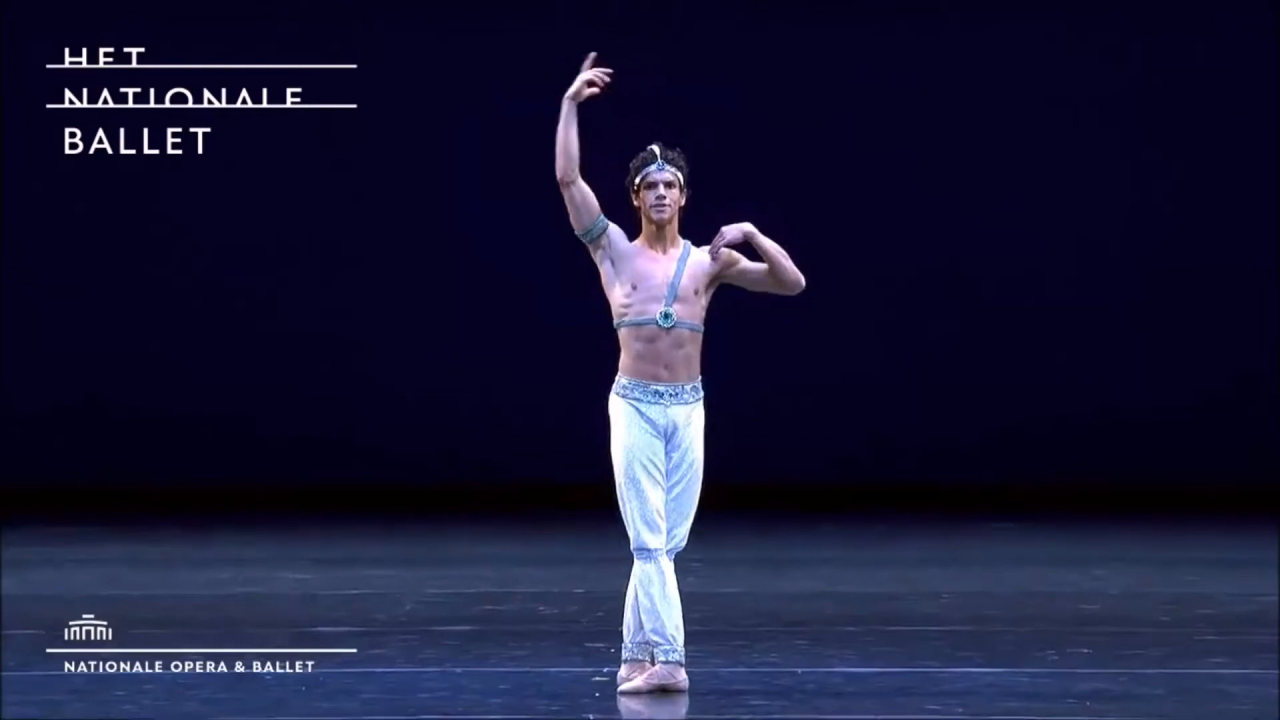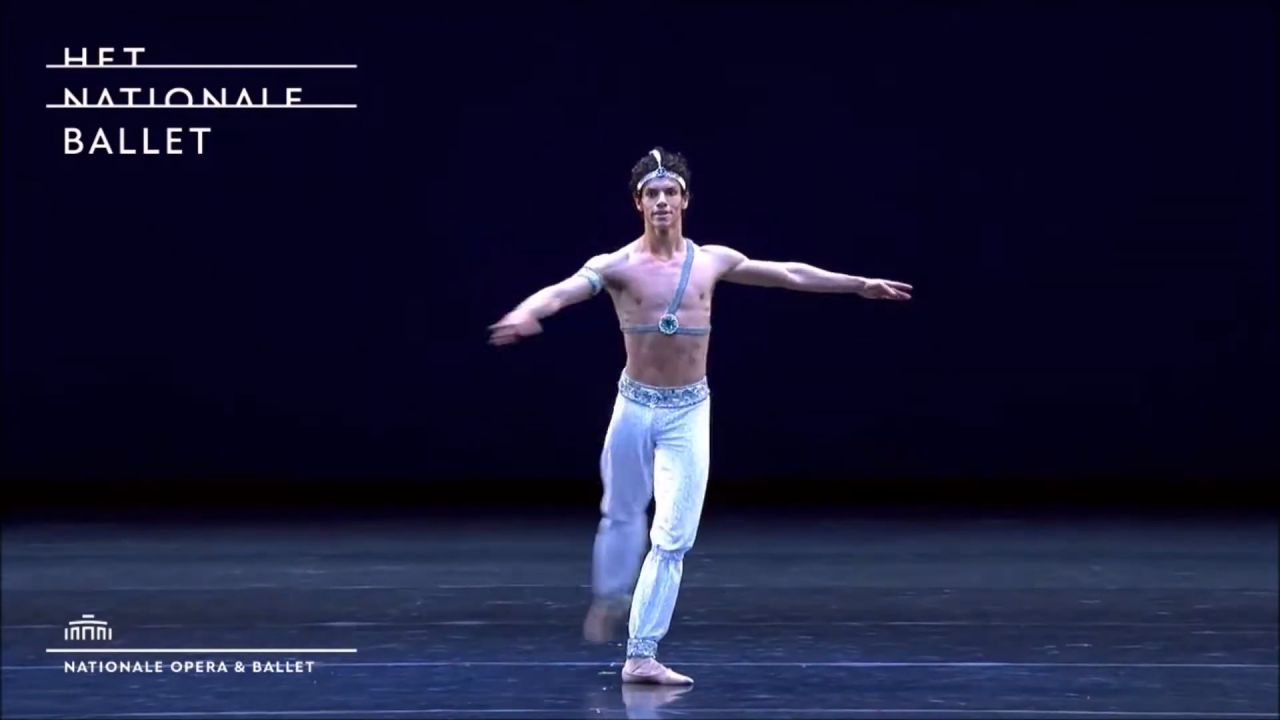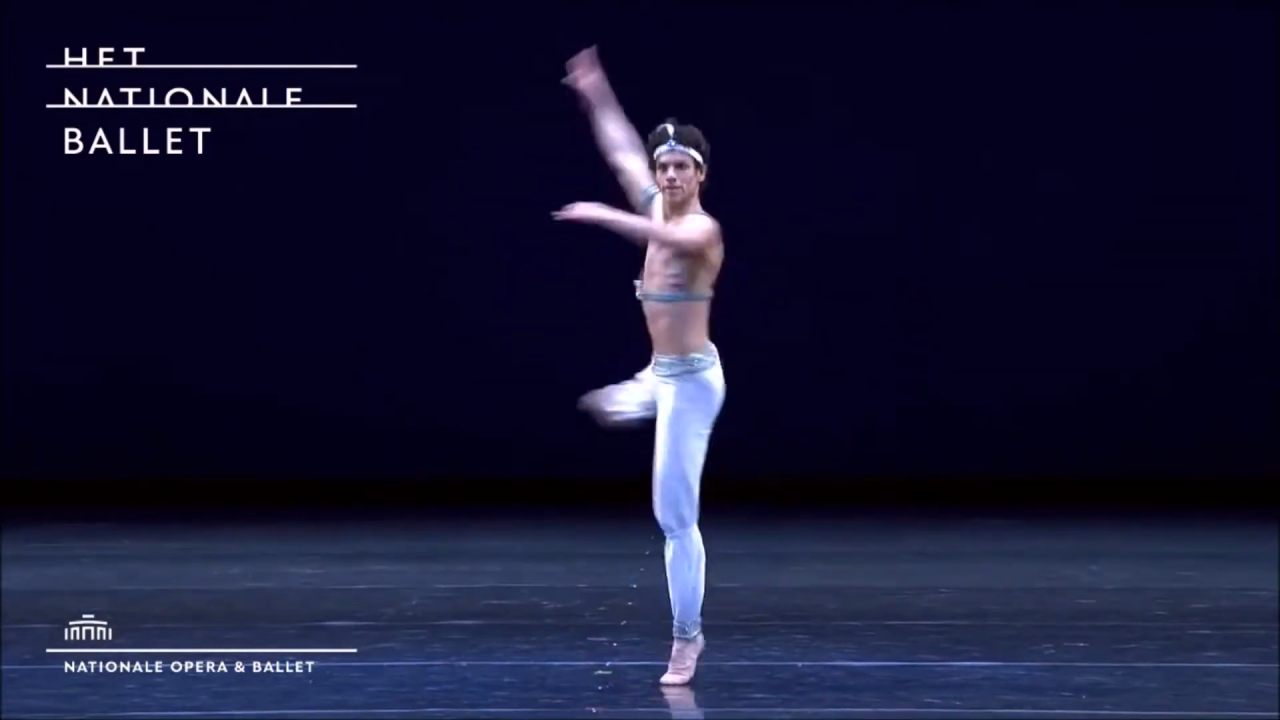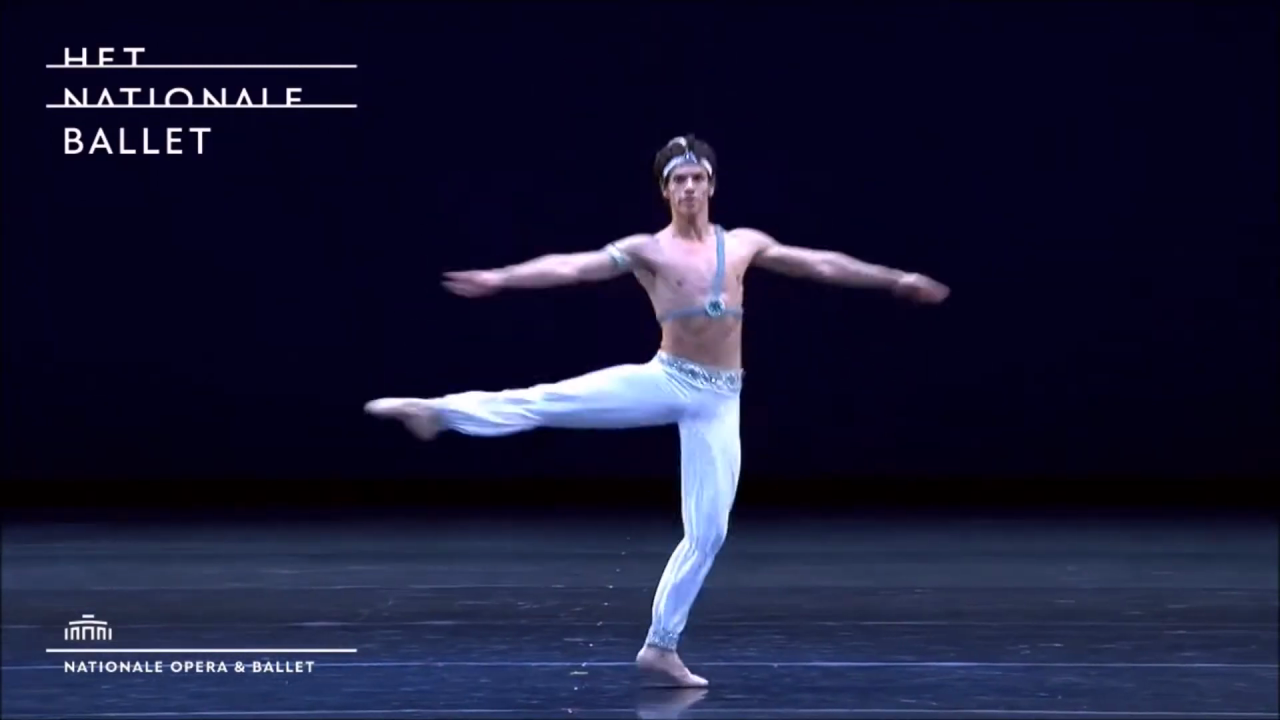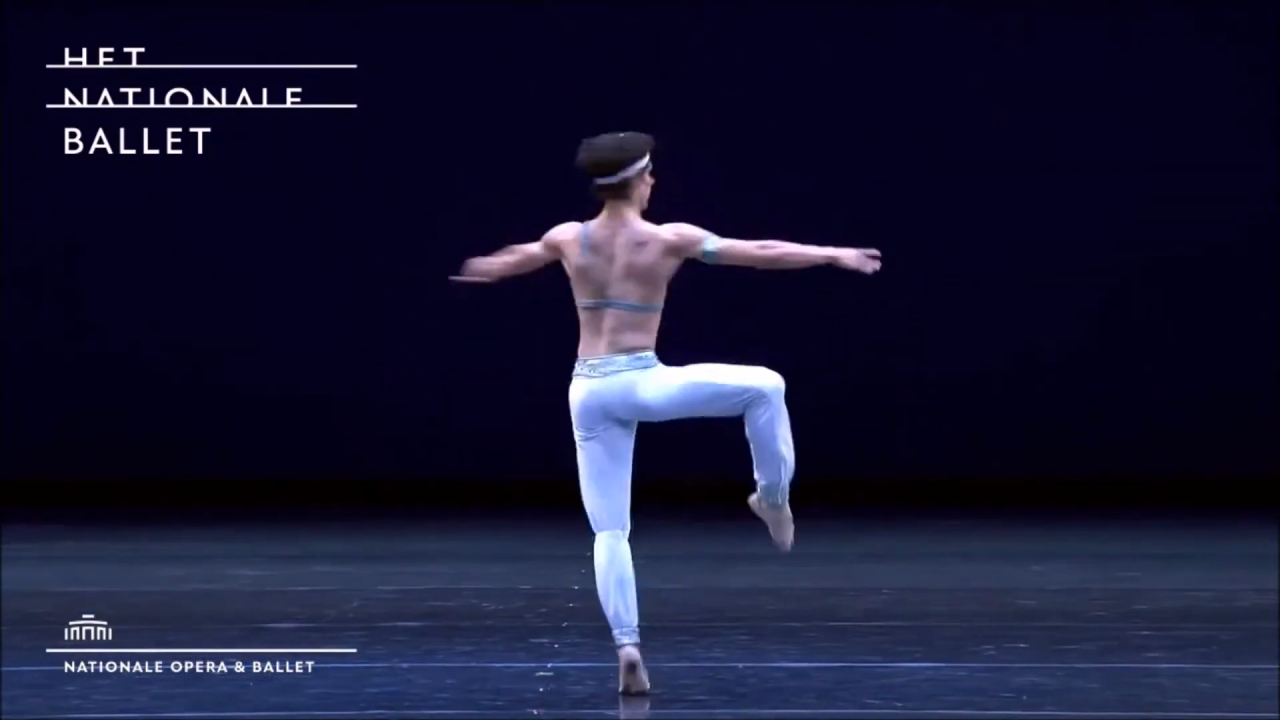
dt=1s
person 1, frame 1
left shoulder: (709, 260)
right shoulder: (613, 251)
left elbow: (789, 285)
right elbow: (567, 180)
left wrist: (750, 237)
right wrist: (571, 104)
left hip: (687, 410)
right hip: (634, 408)
left knee: (666, 542)
right knee: (648, 540)
left ankle: (638, 661)
right ankle: (665, 659)
person 1, frame 2
left shoulder: (711, 260)
right shoulder: (614, 264)
left elbow: (785, 274)
right elbow: (555, 293)
left wrist: (855, 283)
right wrist: (523, 314)
left hip: (688, 412)
right hip: (633, 407)
left knee: (672, 540)
right knee: (619, 518)
left ankle: (640, 656)
right ankle: (606, 599)
person 1, frame 3
left shoulder: (702, 228)
right shoulder: (652, 212)
left elbow: (675, 241)
right elbow: (627, 159)
left wrist: (620, 217)
right wrist: (596, 96)
left hip: (690, 378)
right hip: (670, 370)
left knee: (677, 518)
left ankle: (686, 638)
right ankle: (625, 400)
person 1, frame 4
left shoulder: (745, 243)
right shoulder: (644, 249)
left elbow: (819, 262)
right elbow: (568, 266)
left wrist: (899, 279)
right wrist: (493, 277)
left hip: (718, 400)
right hip: (663, 381)
left knee: (707, 534)
right knee: (543, 401)
left ankle: (661, 646)
right ankle: (434, 411)
person 1, frame 5
left shoulder: (571, 236)
right shoulder: (670, 238)
left elbow: (517, 260)
right elbow: (758, 253)
left wrist: (491, 266)
right wrist: (835, 254)
left hip: (594, 388)
right hip: (641, 381)
left knee: (611, 528)
right knee: (765, 386)
left ankle: (626, 645)
right ankle: (773, 496)
